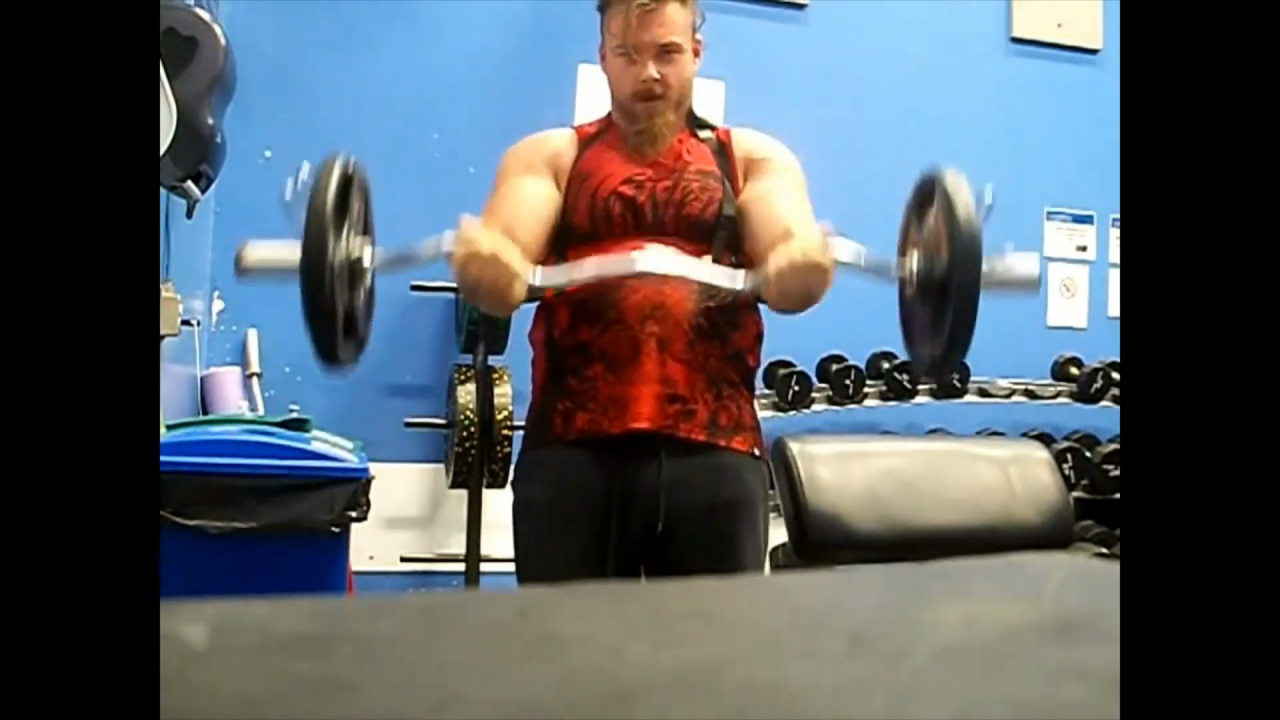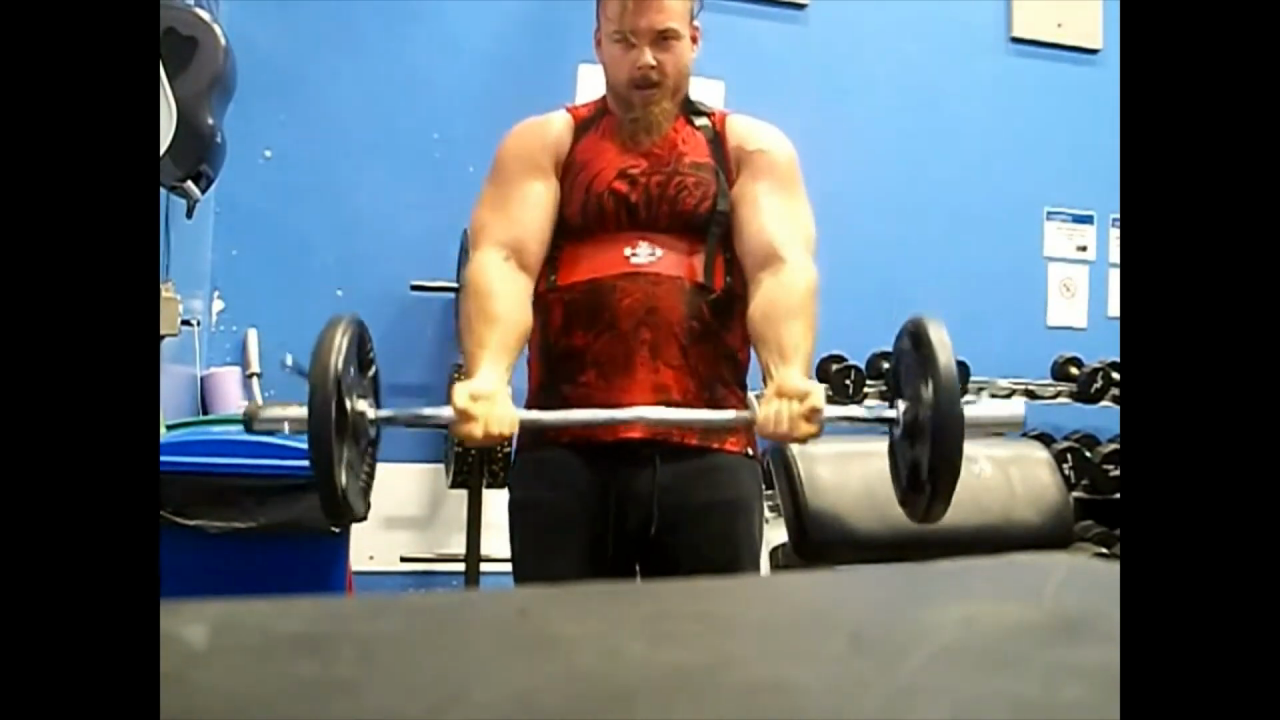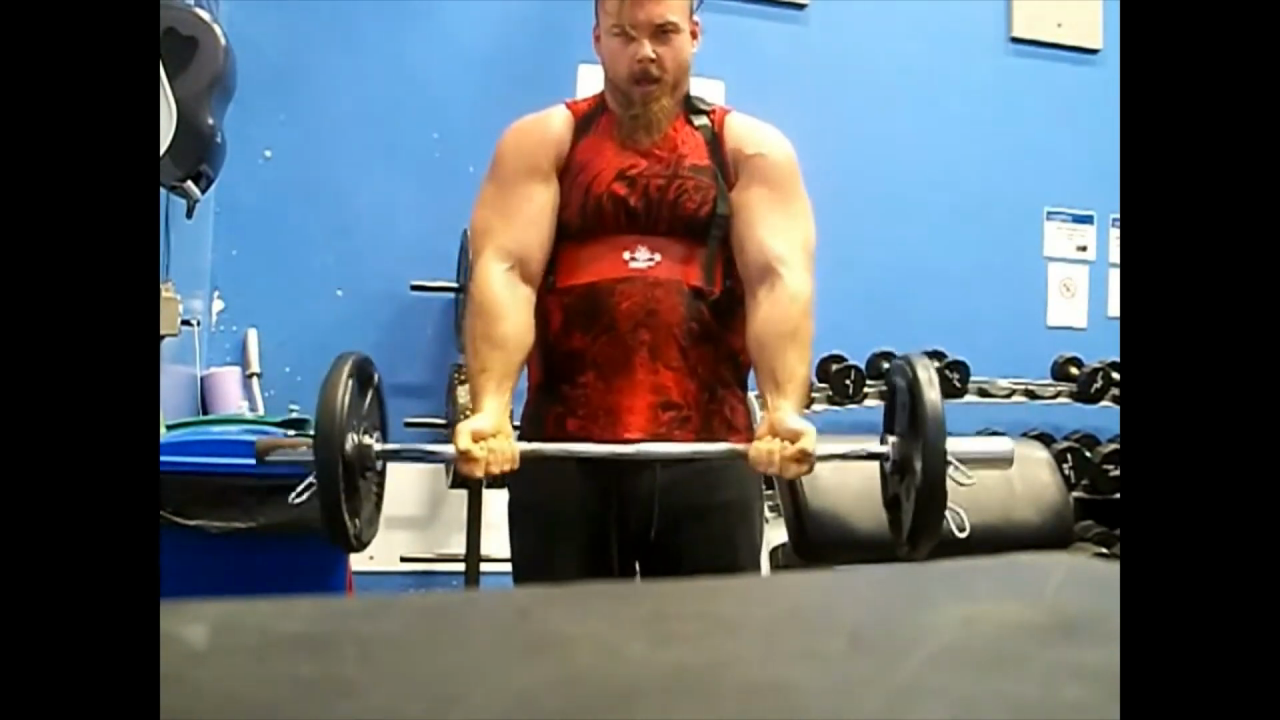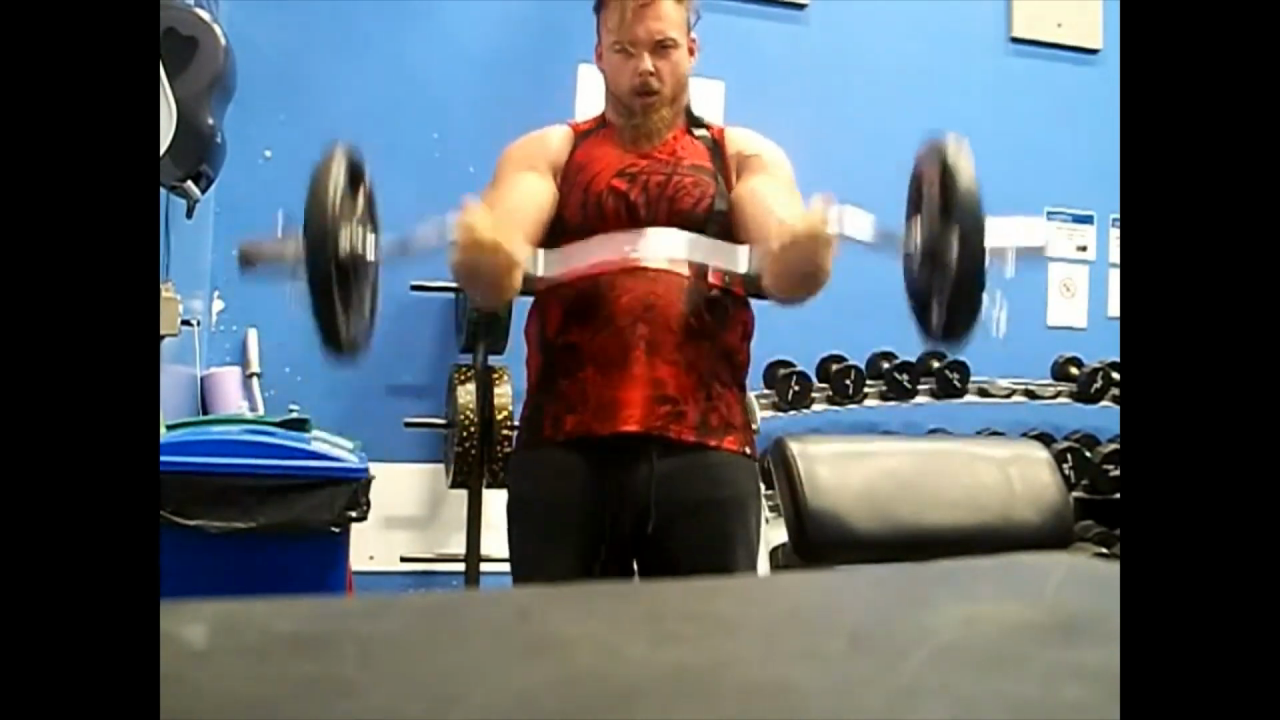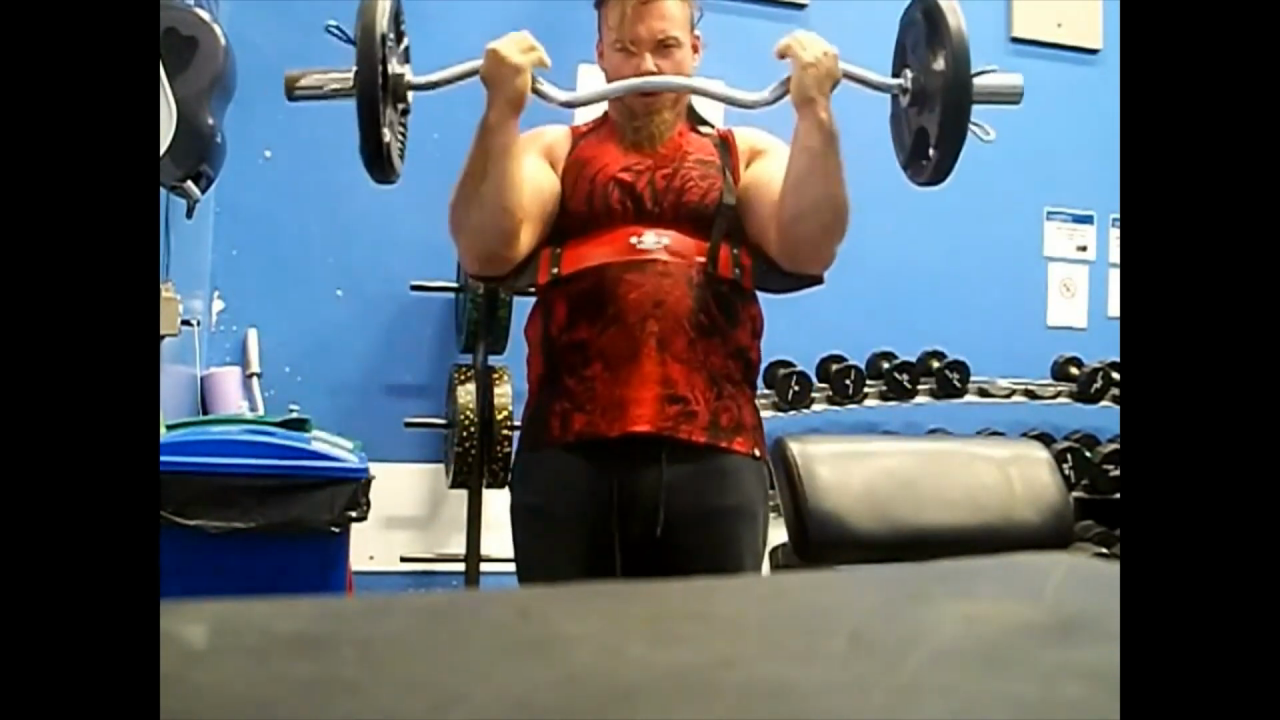
dt=0.4s
person 1, frame 1
left shoulder: (753, 157)
right shoulder: (550, 156)
left elbow: (790, 259)
right elbow: (507, 257)
left wrist: (803, 263)
right wrist: (483, 263)
left hip: (713, 448)
right hip: (572, 446)
person 1, frame 2
left shoulder: (750, 146)
right shoulder: (543, 142)
left elbow: (780, 264)
right elbow: (503, 260)
left wrist: (788, 378)
right wrist: (487, 375)
left hip: (707, 447)
right hip: (567, 447)
person 1, frame 3
left shoulder: (750, 146)
right shoulder: (542, 140)
left elbow: (778, 278)
right elbow: (504, 272)
left wrist: (784, 410)
right wrist: (490, 407)
left hip: (707, 447)
right hip: (566, 447)
person 1, frame 4
left shoulder: (744, 155)
right shoulder: (547, 153)
left elbow: (785, 262)
right elbow: (495, 247)
left wrist: (804, 254)
right wrist: (484, 256)
left hip: (704, 445)
right hip: (566, 444)
person 1, frame 5
left shoulder: (748, 153)
right shoulder: (550, 151)
left elbow: (810, 250)
right elbow: (485, 252)
left wrist: (813, 112)
right wrist: (501, 111)
left hip: (712, 447)
right hip: (569, 446)
